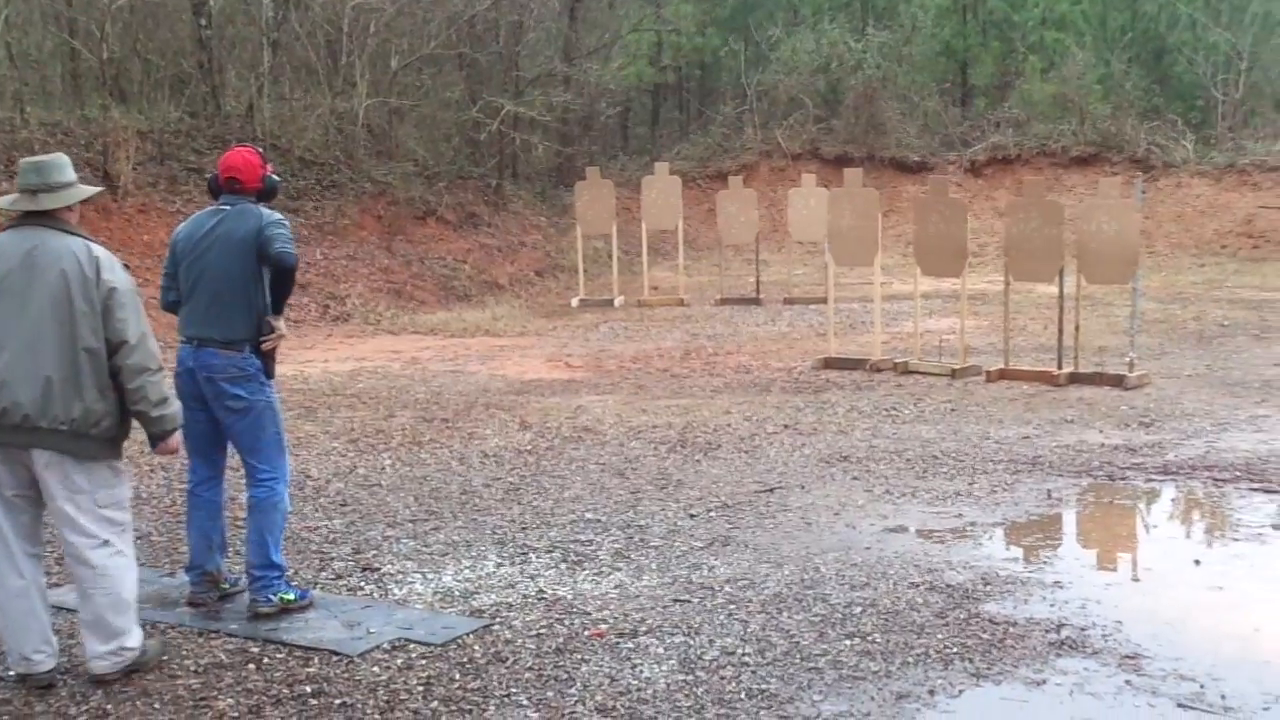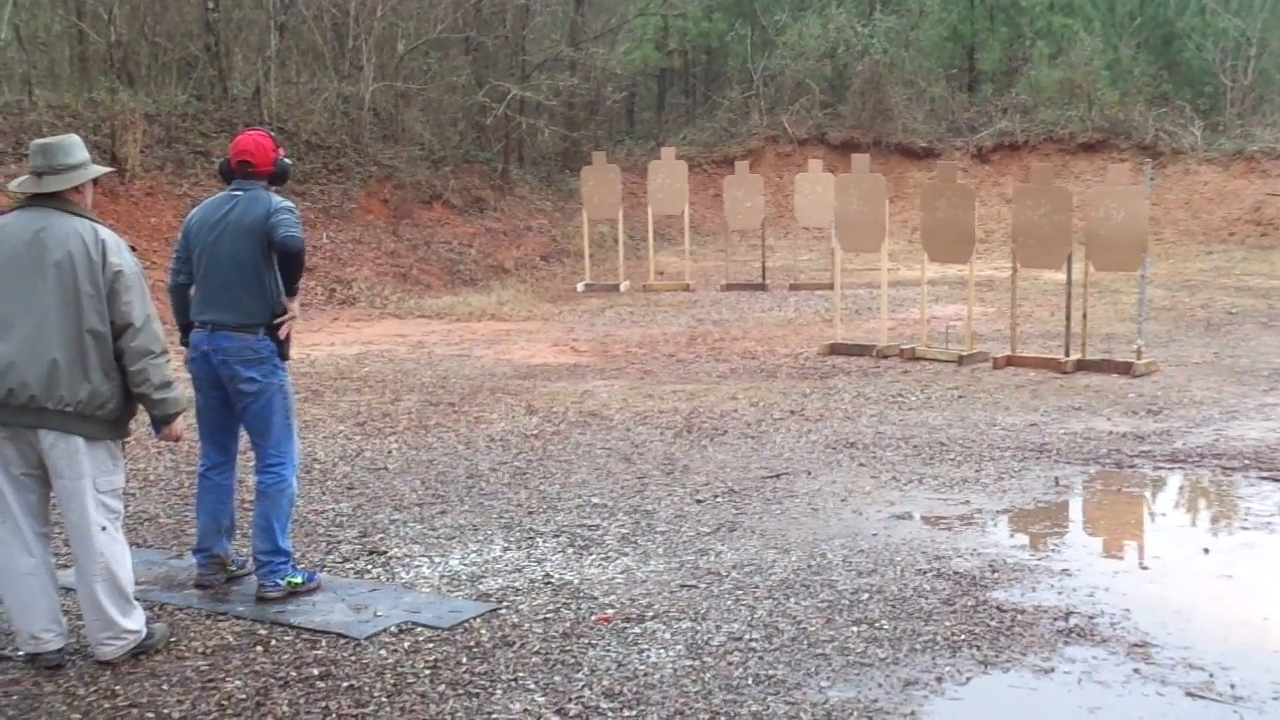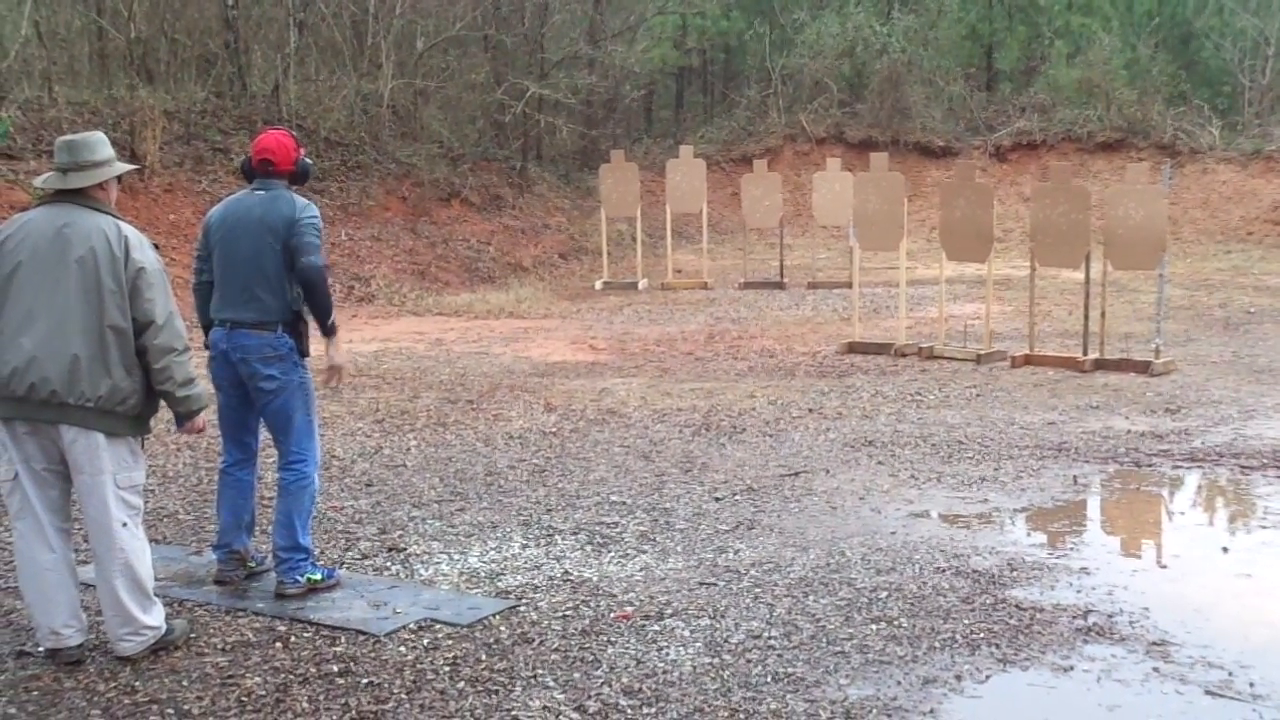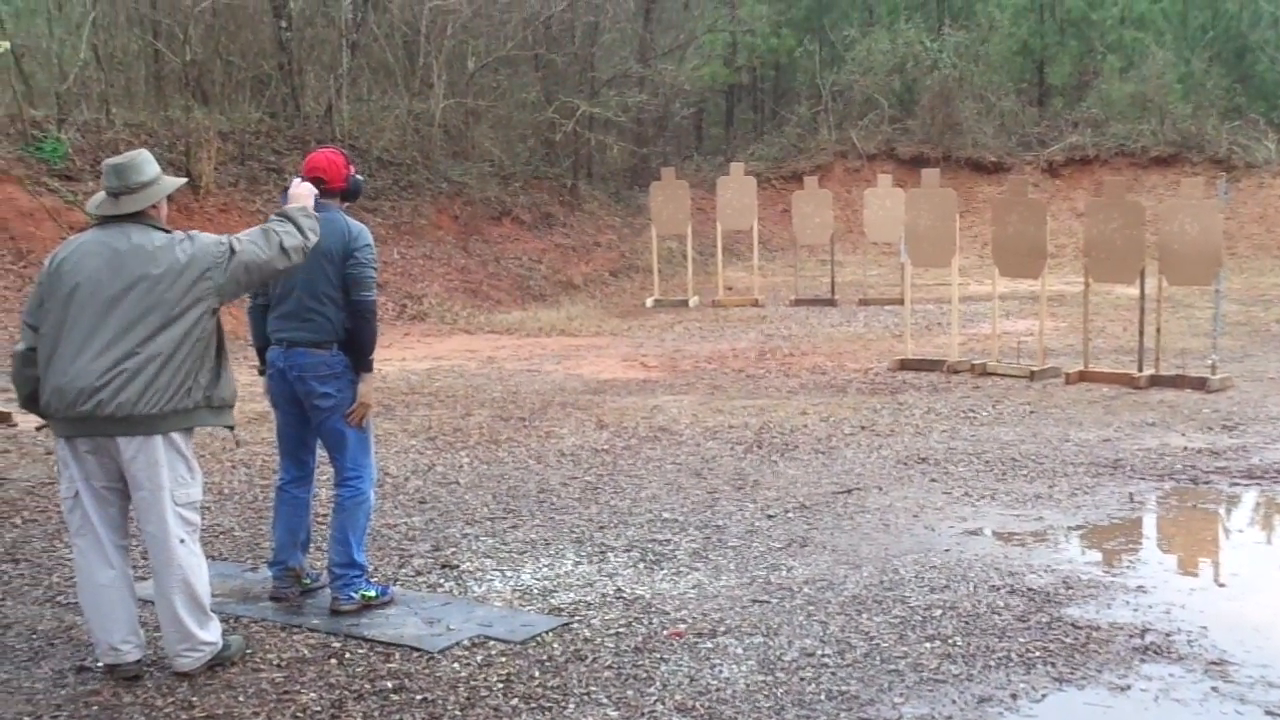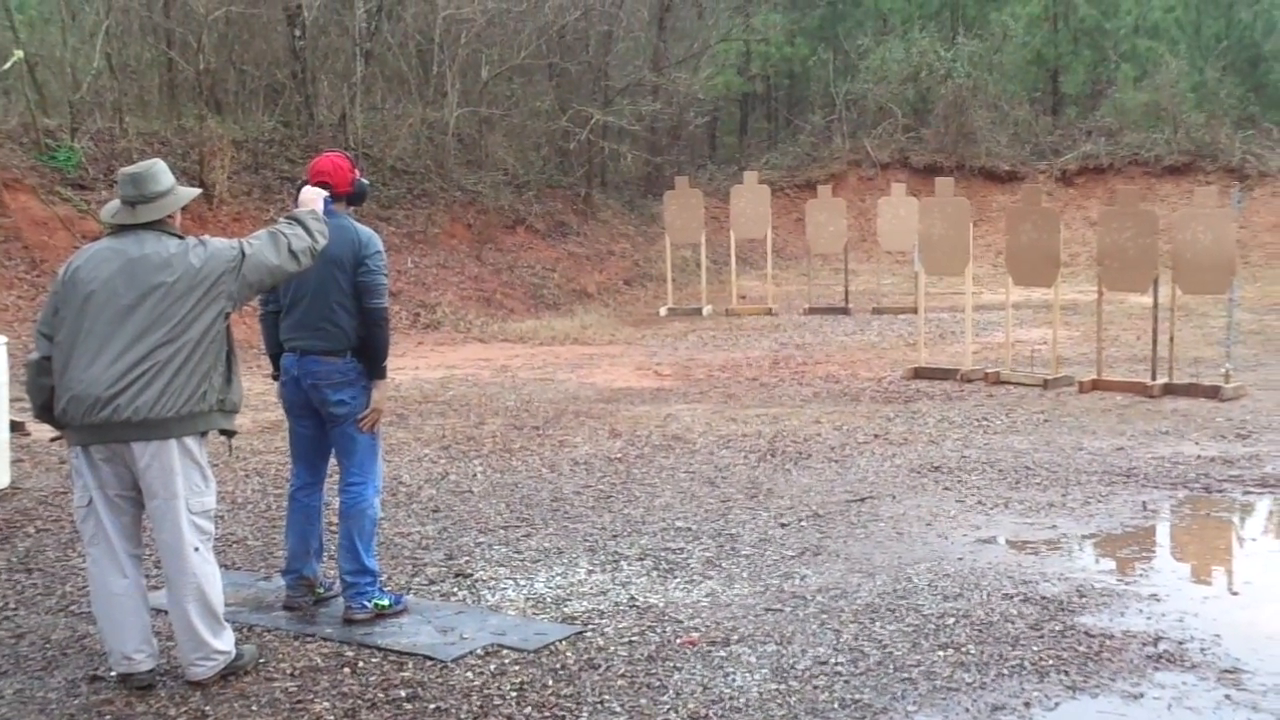
dt=1s
person 1, frame 1
right shoulder: (94, 262)
right elbow: (134, 352)
right wrist: (161, 422)
right hip: (70, 425)
right knee: (101, 538)
right ankle: (114, 648)
person 1, frame 2
right shoulder: (101, 244)
right elbow: (139, 337)
right wrist: (164, 407)
right hip: (75, 406)
right knee: (95, 525)
right ankle: (117, 635)
person 1, frame 3
right shoulder: (123, 241)
right elbow: (161, 334)
right wrist: (188, 402)
right hip: (95, 401)
right knee: (114, 521)
left ankle: (60, 636)
right ankle: (137, 632)
person 1, frame 4
left shoulder: (66, 256)
right shoulder: (185, 257)
left elbow: (31, 340)
right elbow: (270, 249)
left wrist: (43, 405)
right wrist: (299, 210)
left hip: (77, 419)
right hip: (149, 419)
left knee: (95, 538)
right knee: (172, 535)
left ankle: (118, 651)
right ankle: (194, 647)
person 1, frame 5
left shoulder: (81, 264)
right shoulder: (200, 262)
left elbow: (46, 348)
right elbow: (281, 250)
left wrist: (55, 413)
right wrist: (309, 213)
left hip: (91, 426)
right hip: (163, 425)
left knee: (110, 546)
right knee: (186, 542)
left ankle: (132, 660)
right ankle: (208, 657)
person 2, frame 1
left shoulder: (186, 229)
right shoulder: (265, 221)
left elbow: (169, 299)
right elbow: (285, 261)
right wrist: (275, 313)
left hip: (190, 360)
right hip: (239, 364)
left knee: (204, 475)
right knee: (268, 475)
left ankle: (205, 579)
right ankle: (268, 587)
person 2, frame 2
left shoulder: (199, 214)
right shoulder: (274, 207)
left elbow: (179, 284)
right elbow: (291, 245)
left wrist: (189, 339)
right wrist: (290, 296)
left hip: (205, 345)
right hip: (252, 348)
left knee: (215, 459)
right knee: (277, 462)
left ankle: (212, 561)
right ankle: (275, 573)
person 2, frame 3
left shoulder: (218, 214)
right shoulder: (297, 210)
left elbow: (202, 285)
right elbow: (311, 274)
left wrist: (214, 340)
right wrist: (330, 337)
left hip: (224, 342)
right hip: (272, 345)
left knee: (236, 455)
right knee: (298, 459)
left ankle: (231, 557)
right ankle: (294, 569)
person 2, frame 4
right shoulder: (353, 233)
left elbow: (258, 306)
right elbow: (362, 309)
left wrist: (267, 364)
right wrist: (365, 373)
left hip: (282, 362)
right hip: (329, 364)
left knee: (293, 473)
right knee: (355, 475)
left ankle: (287, 574)
right ankle: (349, 586)
person 2, frame 5
right shoulder: (362, 239)
left elbow: (269, 312)
right elbow: (374, 316)
left wrist: (280, 370)
right wrist: (379, 380)
left hip: (296, 370)
right hip: (343, 371)
left knee: (305, 479)
right knee: (360, 483)
left ankle: (300, 582)
right ankle: (362, 595)
